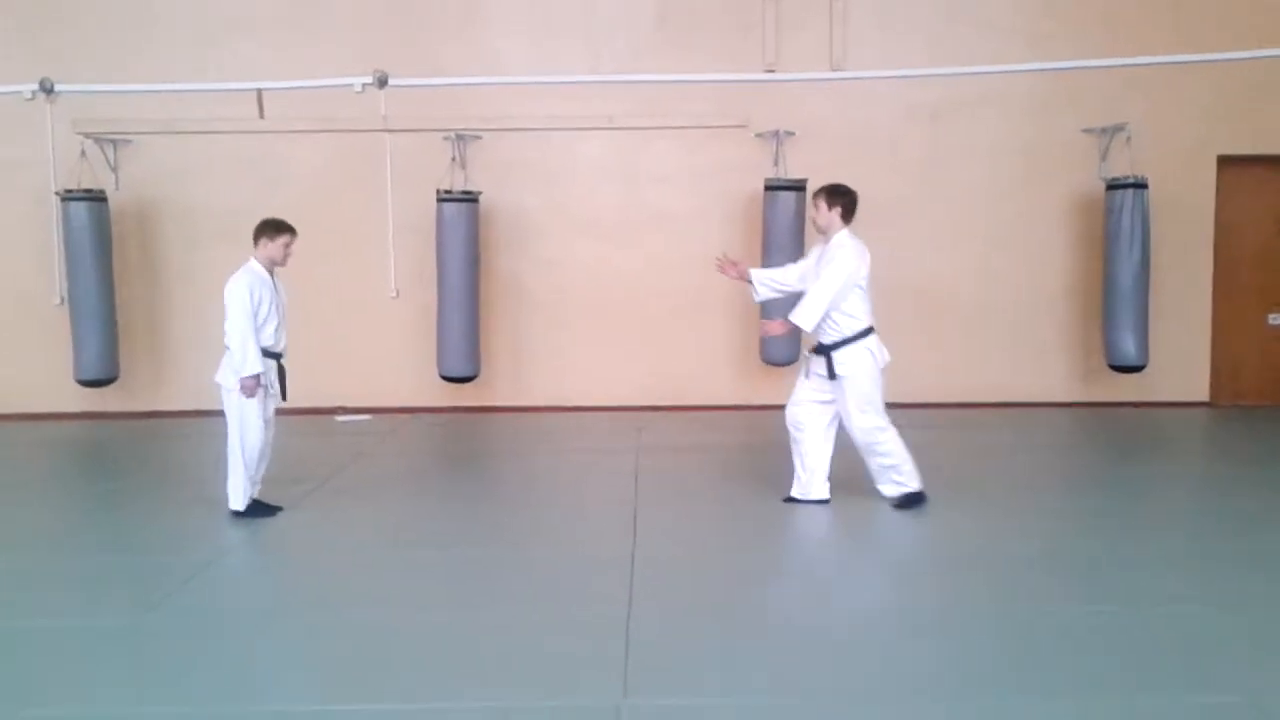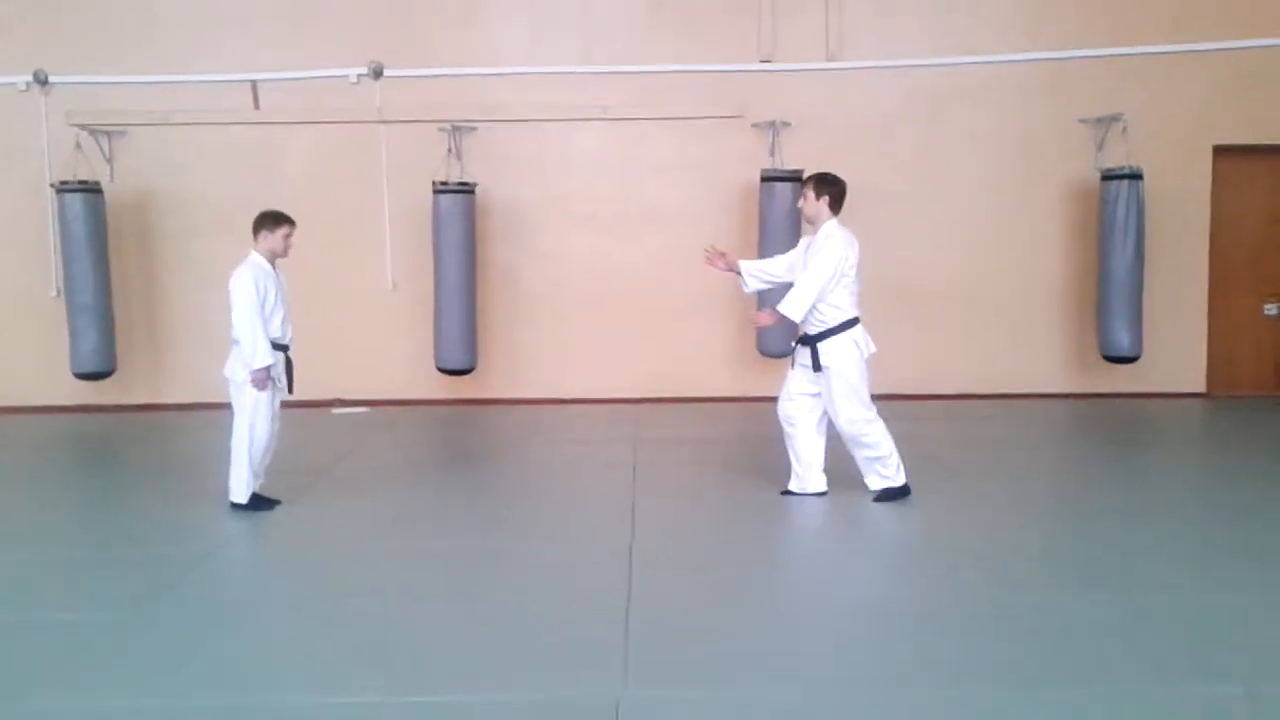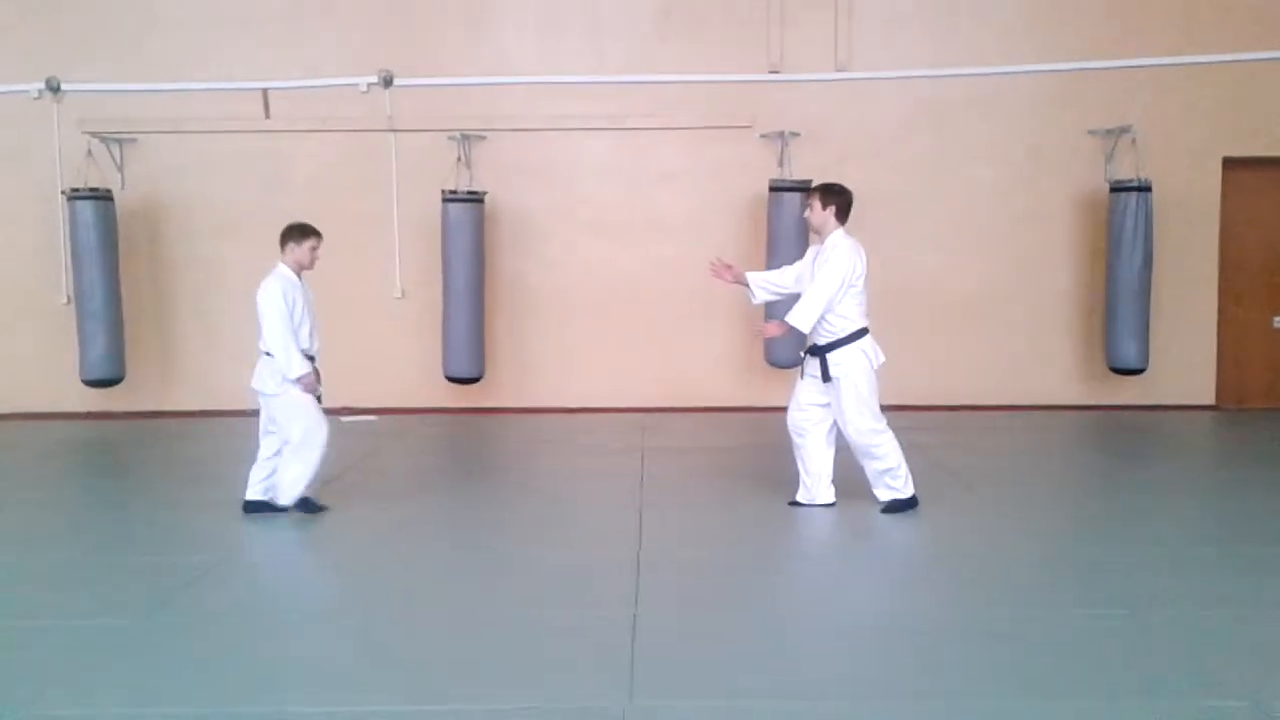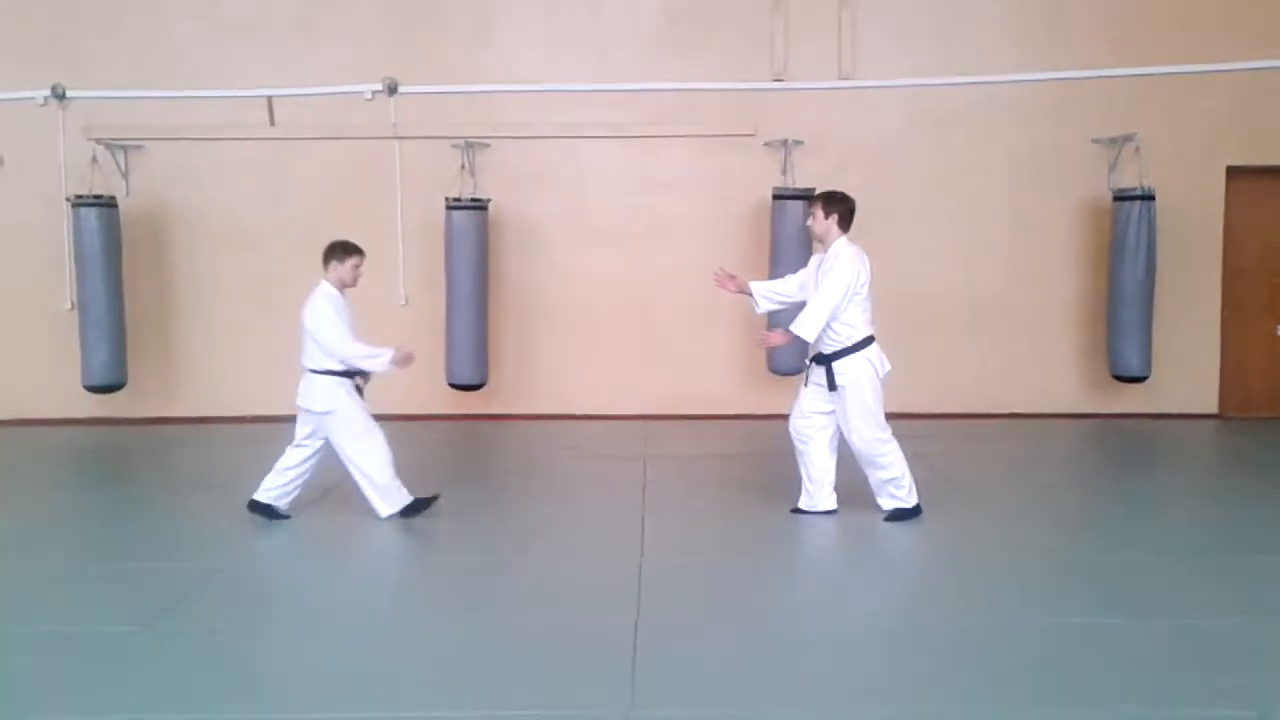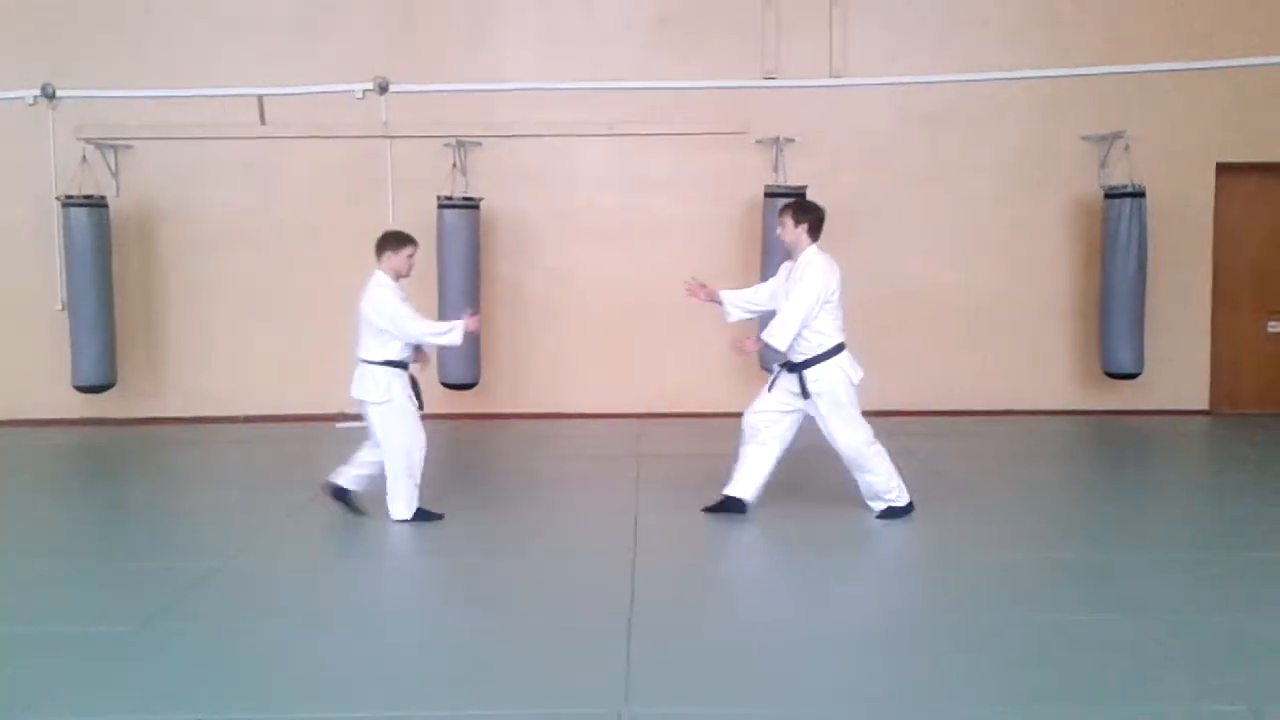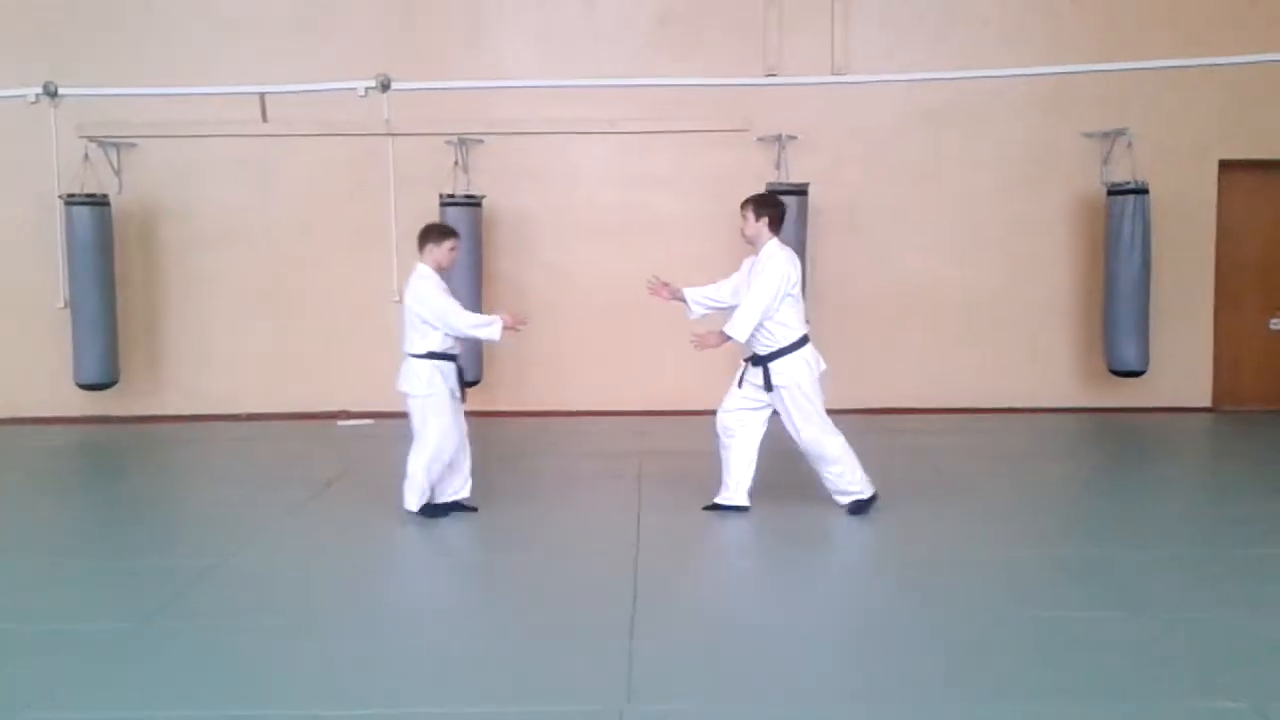
dt=0.3s
person 1, frame 1
left shoulder: (850, 250)
right shoulder: (823, 252)
left elbow: (823, 294)
right elbow: (792, 277)
left wrist: (788, 324)
right wrist: (746, 275)
left hip: (854, 353)
right hip: (828, 353)
left knee: (866, 425)
right knee: (803, 415)
left ankle: (908, 488)
right ankle: (812, 490)
person 1, frame 2
left shoulder: (838, 240)
right shoulder: (812, 242)
left elbow: (812, 284)
right elbow: (780, 267)
left wrist: (777, 315)
right wrist: (734, 266)
left hip: (839, 344)
right hip: (814, 344)
left knee: (853, 417)
right knee: (795, 409)
left ankle: (893, 481)
right ankle: (808, 482)
person 1, frame 3
left shoulder: (846, 250)
right shoulder: (819, 253)
left elbow: (820, 295)
right elbow: (789, 279)
left wrist: (785, 325)
right wrist: (740, 278)
left hip: (848, 355)
right hip: (823, 355)
left knee: (863, 428)
right knee: (804, 420)
left ankle: (901, 493)
right ankle: (816, 493)
person 1, frame 4
left shoulder: (850, 258)
right shoulder: (822, 261)
left elbow: (825, 304)
right elbow: (792, 287)
left wrist: (789, 334)
right wrist: (744, 288)
left hip: (853, 363)
right hip: (828, 363)
left knee: (869, 437)
right knee: (807, 426)
left ankle: (904, 501)
right ankle: (818, 500)
person 1, frame 5
left shoulder: (820, 267)
right shoulder: (791, 269)
left elbow: (796, 313)
right elbow: (763, 297)
left wrist: (761, 342)
right wrist: (715, 297)
left hip: (825, 371)
right hip: (795, 371)
left knee: (851, 439)
right knee: (760, 423)
left ankle: (895, 500)
right ankle: (738, 495)
person 1, frame 6
left shoulder: (781, 260)
right shoulder: (754, 263)
left elbow: (757, 305)
right elbow: (725, 292)
left wrist: (722, 337)
right wrist: (678, 294)
left hip: (789, 364)
right hip: (762, 365)
left knee: (813, 433)
right knee: (732, 421)
left ankle: (858, 492)
right ankle: (733, 497)
person 2, frame 1
left shoulder: (271, 281)
right shoulder: (244, 281)
right elbow: (240, 331)
right wrist: (249, 373)
left hip: (266, 370)
right hip: (247, 372)
left knee: (261, 437)
right knee: (248, 438)
left ankle: (249, 496)
right ankle: (240, 502)
person 2, frame 2
left shoulder: (271, 273)
right shoulder: (248, 274)
right elbow: (248, 325)
right wrist: (260, 365)
left hip: (270, 362)
right hip: (254, 366)
left knee: (265, 431)
right knee: (253, 432)
left ankle: (248, 490)
right ankle: (241, 494)
person 2, frame 3
left shoulder: (295, 284)
right shoulder: (276, 285)
right elbow: (278, 337)
left wrist: (305, 370)
right wrist: (302, 372)
left hip: (289, 373)
right hip: (282, 374)
left knee: (279, 437)
right knee: (312, 431)
left ankle: (258, 497)
right ankle: (289, 495)
person 2, frame 4
left shoulder: (332, 300)
right shoulder: (322, 304)
right elbow: (345, 348)
left wrist: (359, 372)
right wrist: (389, 357)
left hip: (325, 388)
right hip: (330, 390)
left knee: (305, 448)
right knee: (368, 444)
left ankle: (266, 499)
right ankle: (396, 503)
person 2, frame 5
left shoulder: (382, 289)
right shoulder: (382, 294)
right elbow: (415, 328)
left wrist: (414, 350)
right wrist: (460, 327)
left hip: (383, 378)
right hip: (384, 380)
left knee: (384, 442)
right knee: (408, 443)
left ankle: (344, 484)
right ankle: (404, 509)
person 2, frame 6
left shoulder: (429, 282)
right shoulder: (423, 286)
left elbow: (449, 321)
right elbow: (457, 320)
left wrist: (489, 324)
right wrist: (499, 323)
left hip: (437, 371)
right hip: (428, 373)
left knee: (455, 436)
right knee: (436, 440)
left ankle: (450, 496)
right ankle: (416, 500)
